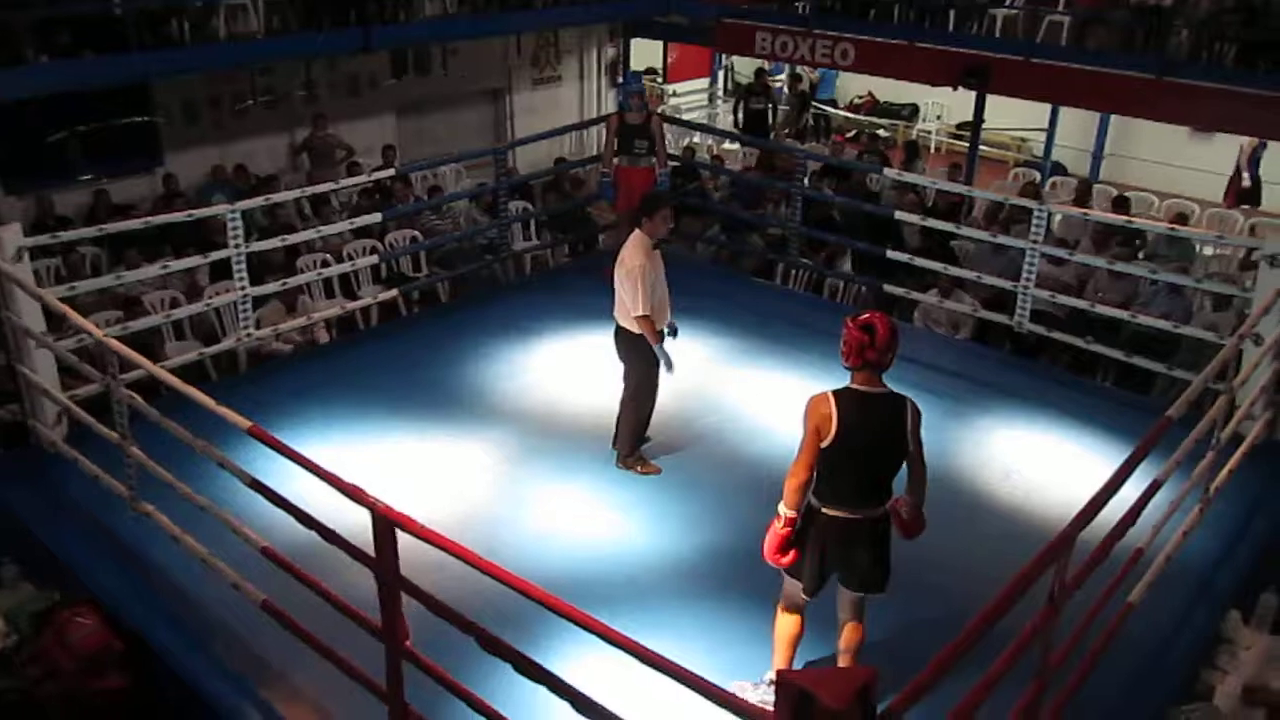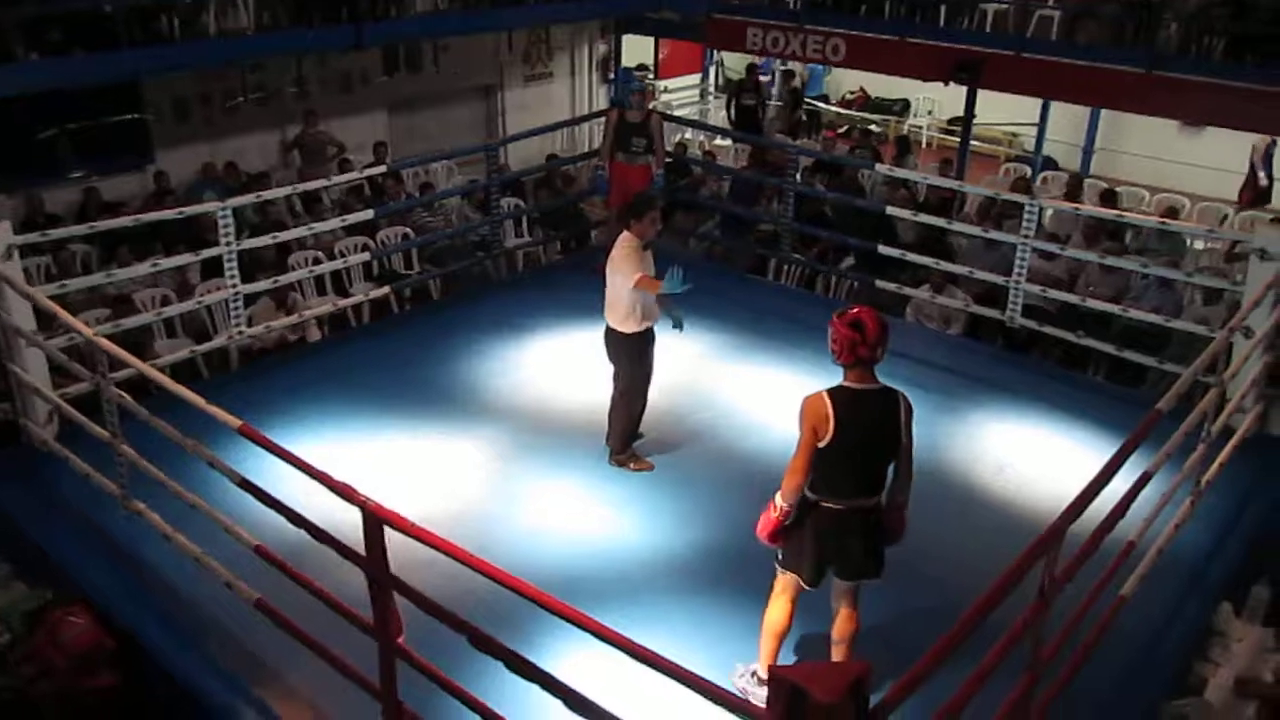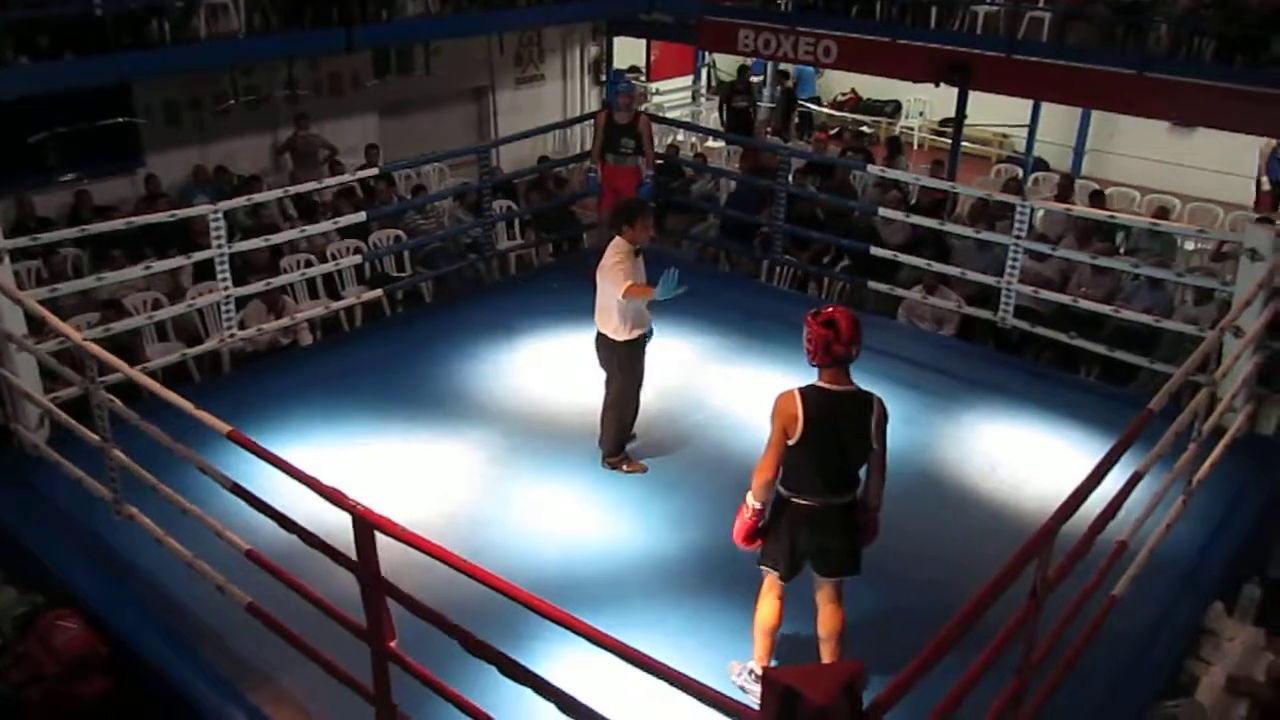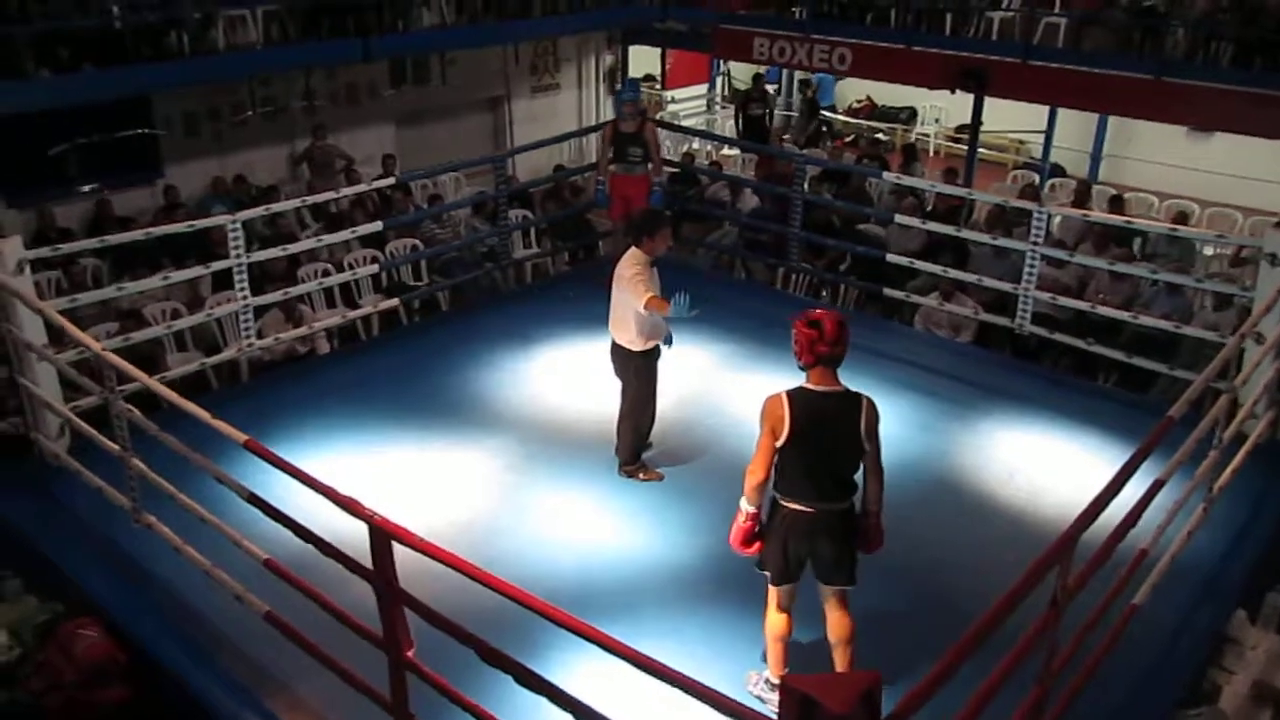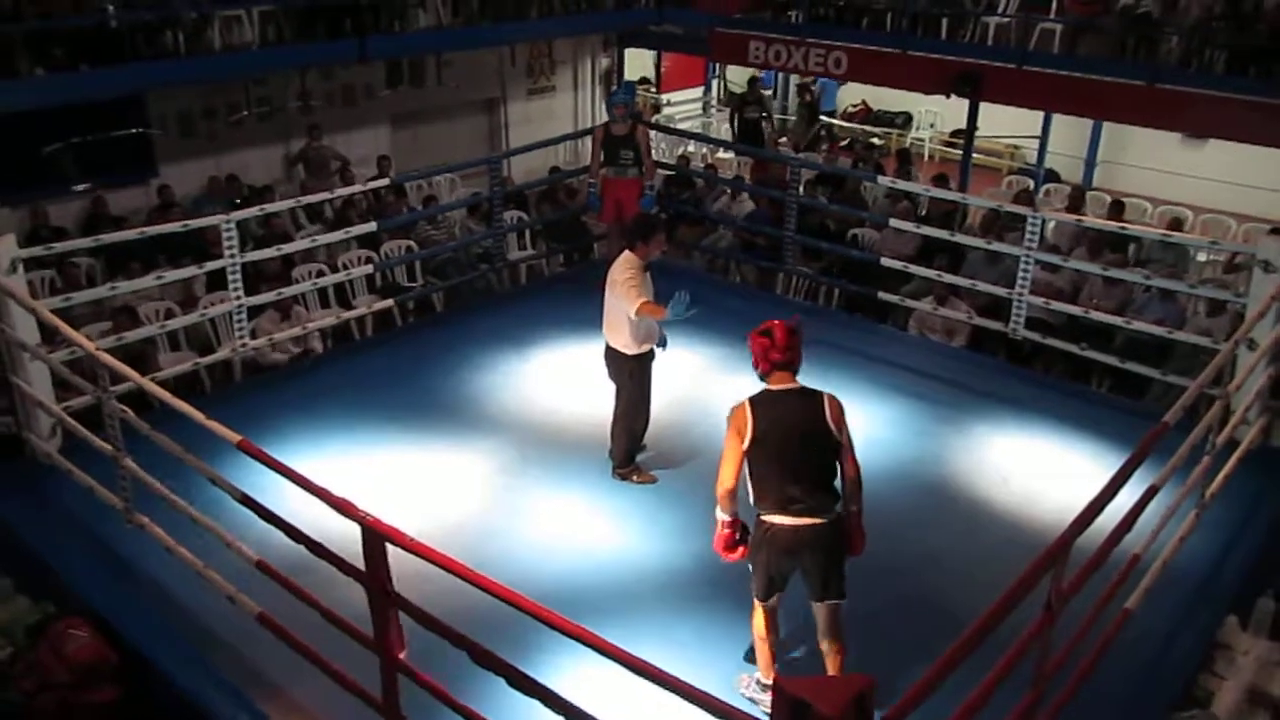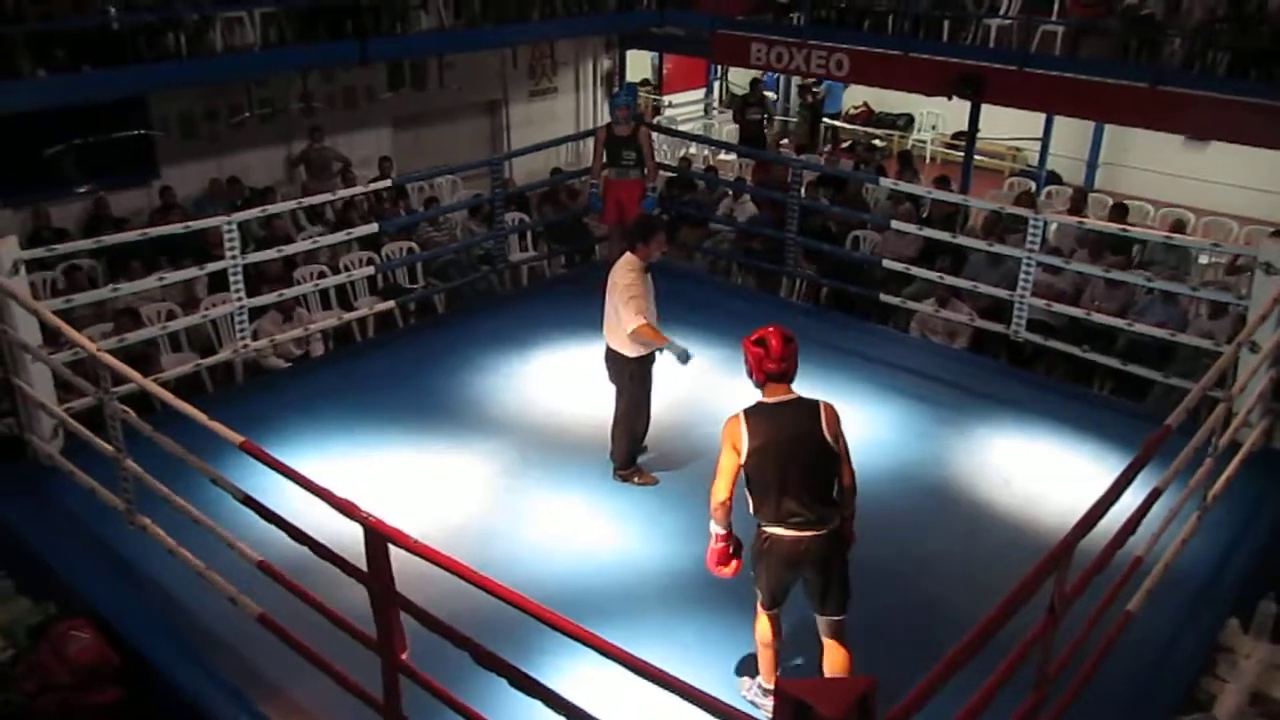
dt=0.3s
person 1, frame 1
left shoulder: (823, 406)
right shoulder: (907, 411)
left elbow: (800, 474)
right elbow: (917, 473)
left wrist: (784, 520)
right wrist: (914, 507)
left hip: (824, 522)
right hip: (872, 527)
left knee: (791, 602)
right knee: (852, 611)
left ankle: (775, 685)
person 1, frame 2
left shoulder: (819, 405)
right shoulder: (900, 406)
left elbow: (798, 473)
right elbow: (903, 471)
left wrist: (781, 507)
right wrist: (895, 510)
left hip: (819, 516)
right hip: (865, 518)
left knee: (784, 592)
right knee: (846, 601)
left ankle: (762, 677)
person 1, frame 3
left shoulder: (791, 403)
right shoulder: (874, 408)
left elbow: (768, 471)
right elbow: (876, 473)
left wrist: (753, 507)
right wrist: (869, 510)
left hip: (794, 512)
right hip: (841, 514)
left knee: (772, 592)
right knee: (830, 597)
left ankle: (758, 674)
person 1, frame 4
left shoulder: (779, 406)
right shoulder: (864, 408)
left elbow: (758, 474)
right elbow: (873, 474)
left wrist: (748, 512)
right wrist: (872, 515)
left hip: (789, 517)
right hip: (838, 519)
left knee: (779, 602)
right knee: (837, 604)
left ankle: (774, 683)
person 1, frame 5
left shoulder: (744, 413)
right shoulder: (829, 405)
left elbow: (727, 483)
right elbow: (851, 473)
left wrist: (726, 520)
right wrist: (852, 516)
left hip: (774, 531)
right hip: (824, 530)
left knee: (765, 606)
right knee: (828, 616)
left ankle: (766, 685)
person 1, frame 6
left shoulder: (739, 426)
right shoulder: (825, 415)
left elbow: (721, 497)
right elbow: (847, 484)
left wrist: (721, 534)
right wrist: (846, 523)
left hip: (774, 541)
right hip: (825, 540)
left knee: (768, 612)
right knee: (832, 633)
person 2, frame 1
left shoulder: (645, 244)
right shoulder: (638, 259)
right elbow: (640, 313)
left wrist: (667, 320)
right wrist: (658, 347)
left hip: (639, 333)
right hip: (637, 337)
left knee: (638, 389)
right knee: (640, 394)
left ankle: (625, 437)
right ankle: (628, 455)
person 2, frame 2
left shoulder: (641, 245)
right shoulder: (625, 254)
right elbow: (639, 282)
left wrist: (669, 309)
right wrist: (666, 287)
left hip: (639, 330)
right hip: (627, 336)
left knee: (635, 388)
right knee: (630, 392)
left ankle: (619, 434)
right ankle: (620, 452)
person 2, frame 3
left shoulder: (632, 251)
right shoulder: (615, 261)
right elbow: (628, 290)
left wrist: (644, 321)
right wrist: (658, 294)
left hip: (629, 335)
right hip: (618, 342)
left knee: (626, 392)
right knee: (622, 397)
left ankle: (613, 436)
right ankle: (613, 455)
person 2, frame 4
left shoulder: (640, 259)
right shoulder: (633, 271)
right elbow: (647, 302)
left wrist: (662, 327)
right wrist: (673, 310)
left hip: (639, 345)
right hip: (635, 351)
left knee: (636, 402)
right knee: (639, 405)
left ankle: (629, 443)
right ankle: (630, 463)
person 2, frame 5
left shoulder: (634, 263)
right shoulder: (627, 275)
right elbow: (639, 307)
left wrist: (656, 330)
right wrist: (669, 313)
left hip: (631, 348)
right hip: (628, 355)
left knee: (630, 405)
right knee: (633, 409)
left ankle: (623, 446)
right ankle: (624, 466)
person 2, frame 6
left shoulder: (633, 264)
right shoulder: (629, 279)
right elbow: (637, 326)
left wrist: (661, 340)
right wrist: (671, 345)
left hip: (630, 353)
right hip: (629, 358)
left knee: (629, 407)
right knee: (633, 411)
left ankle: (624, 448)
right ankle: (625, 467)
person 3, frame 1
left shoulder: (654, 120)
right shoulder: (615, 120)
left elbow: (661, 150)
right elbow: (608, 150)
left wrist: (663, 177)
right wrist: (606, 178)
left hip: (645, 173)
right hip: (623, 172)
right knee: (622, 216)
person 3, frame 2
left shoulder: (653, 119)
right shoulder: (615, 115)
left elbow: (659, 149)
right elbow: (606, 144)
left wrist: (659, 178)
right wrist: (601, 171)
left hip: (641, 171)
right hip: (619, 168)
right knee: (614, 212)
person 3, frame 3
left shoulder: (642, 120)
right shoulder: (603, 117)
left elbow: (649, 152)
right elbow: (597, 147)
left wrist: (648, 179)
right wrist: (593, 174)
left hip: (631, 173)
right hip: (609, 171)
right knee: (605, 216)
person 3, frame 4
left shoulder: (647, 128)
right shoulder: (610, 129)
left elbow: (656, 158)
right elbow: (604, 158)
left wrist: (657, 187)
right wrist: (600, 186)
left hip: (640, 181)
right hip: (618, 181)
right knee: (618, 226)
person 3, frame 5
left shoulder: (639, 131)
right shoulder: (601, 131)
left elbow: (647, 162)
right elbow: (595, 162)
left wrist: (649, 191)
right wrist: (592, 190)
left hip: (632, 185)
right hip: (609, 184)
right knee: (611, 229)
person 3, frame 6
left shoulder: (642, 132)
right shoulder: (603, 132)
left elbow: (650, 164)
right elbow: (597, 163)
left wrist: (651, 192)
right wrist: (594, 191)
left hip: (634, 186)
right hip: (612, 186)
right knee: (613, 230)
